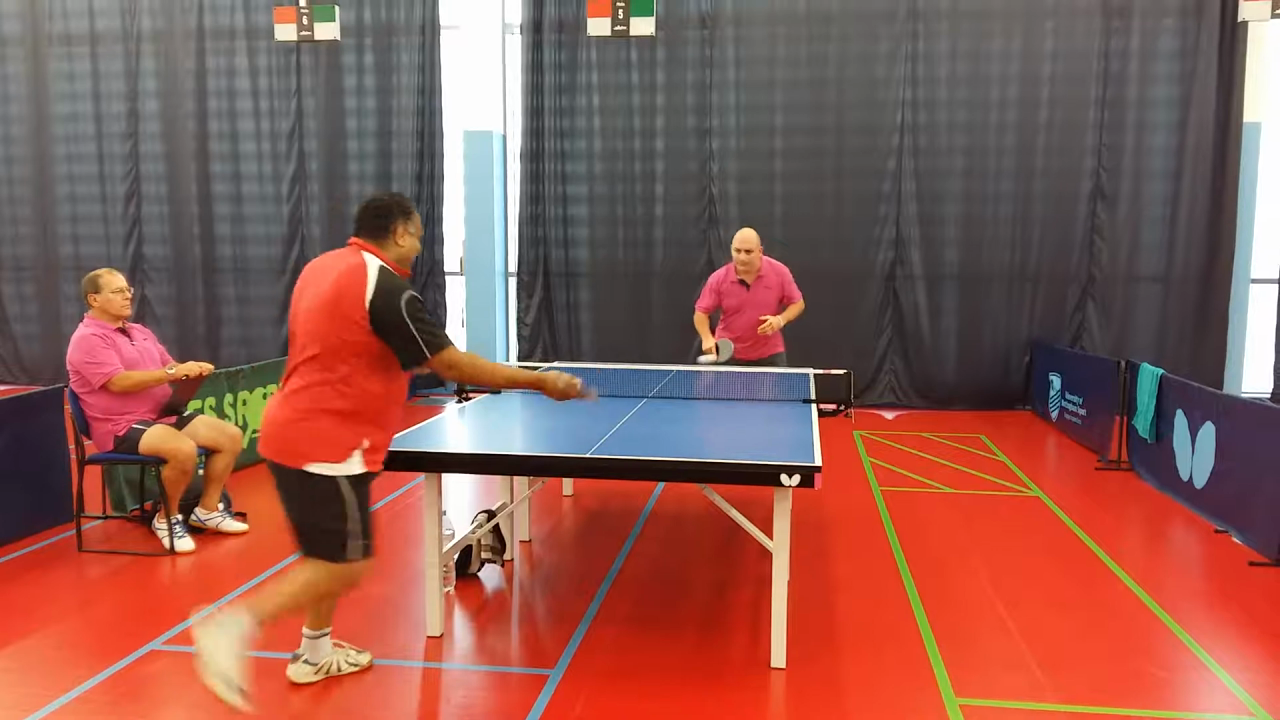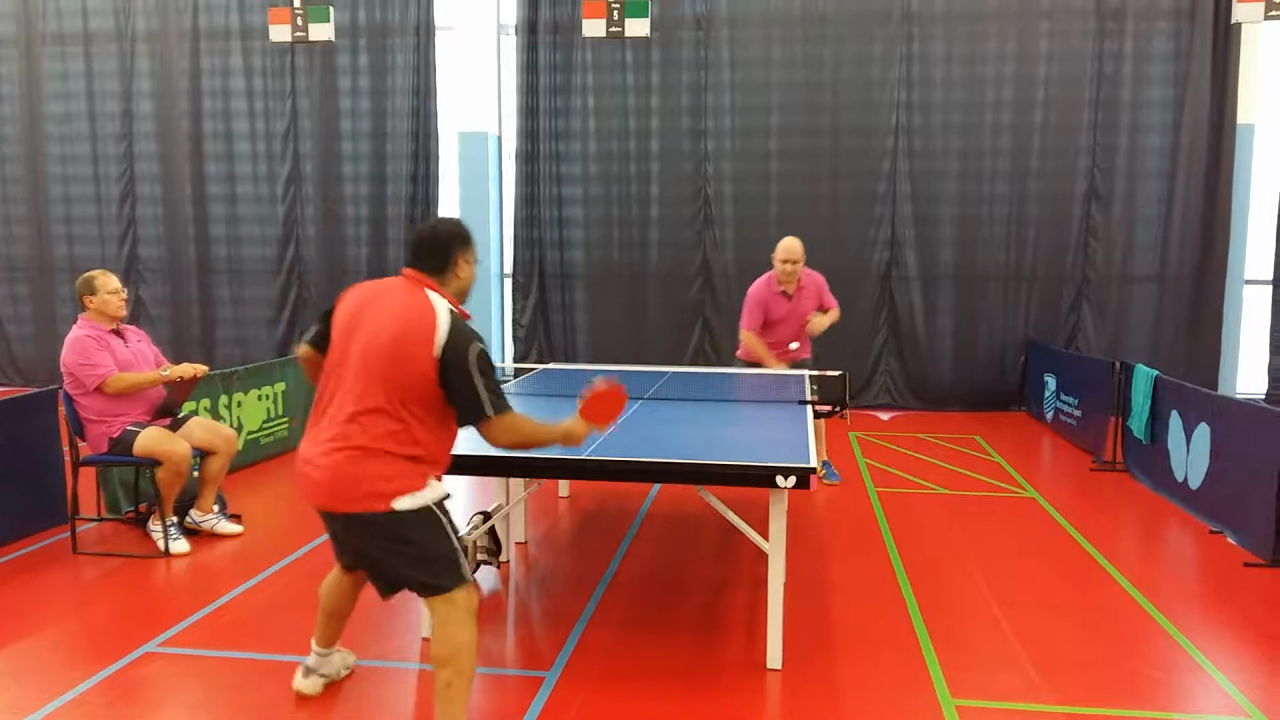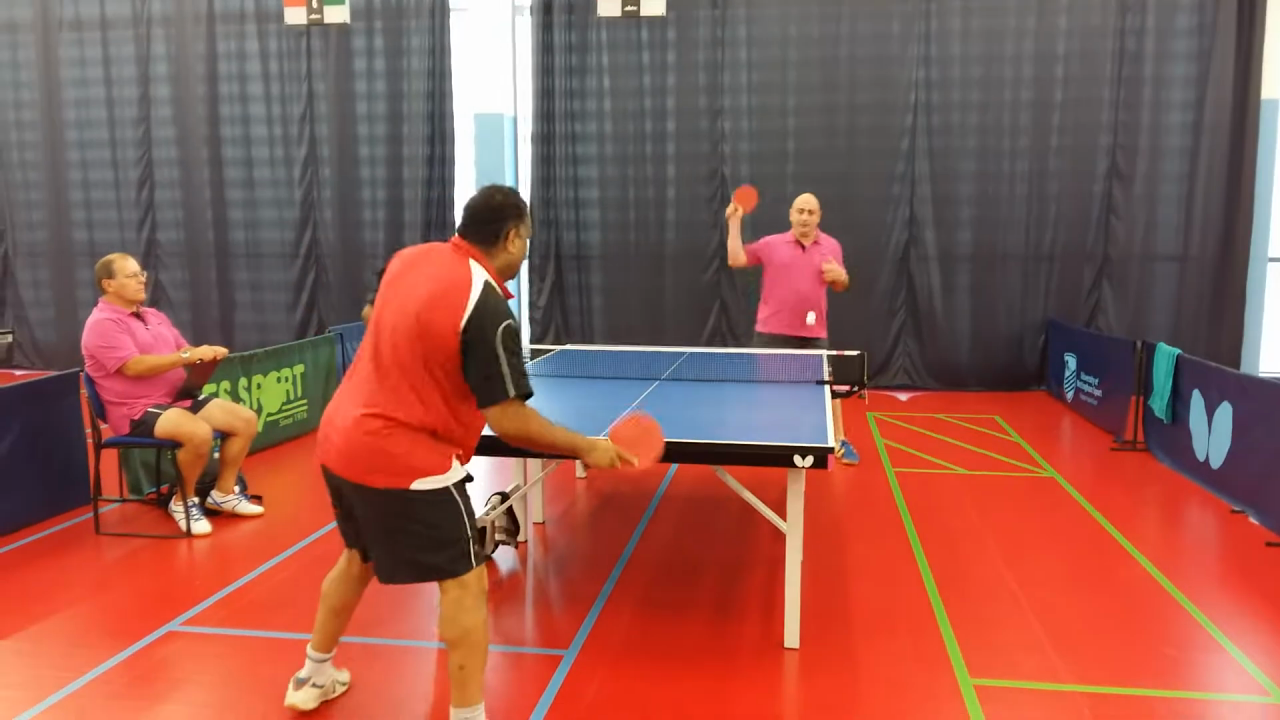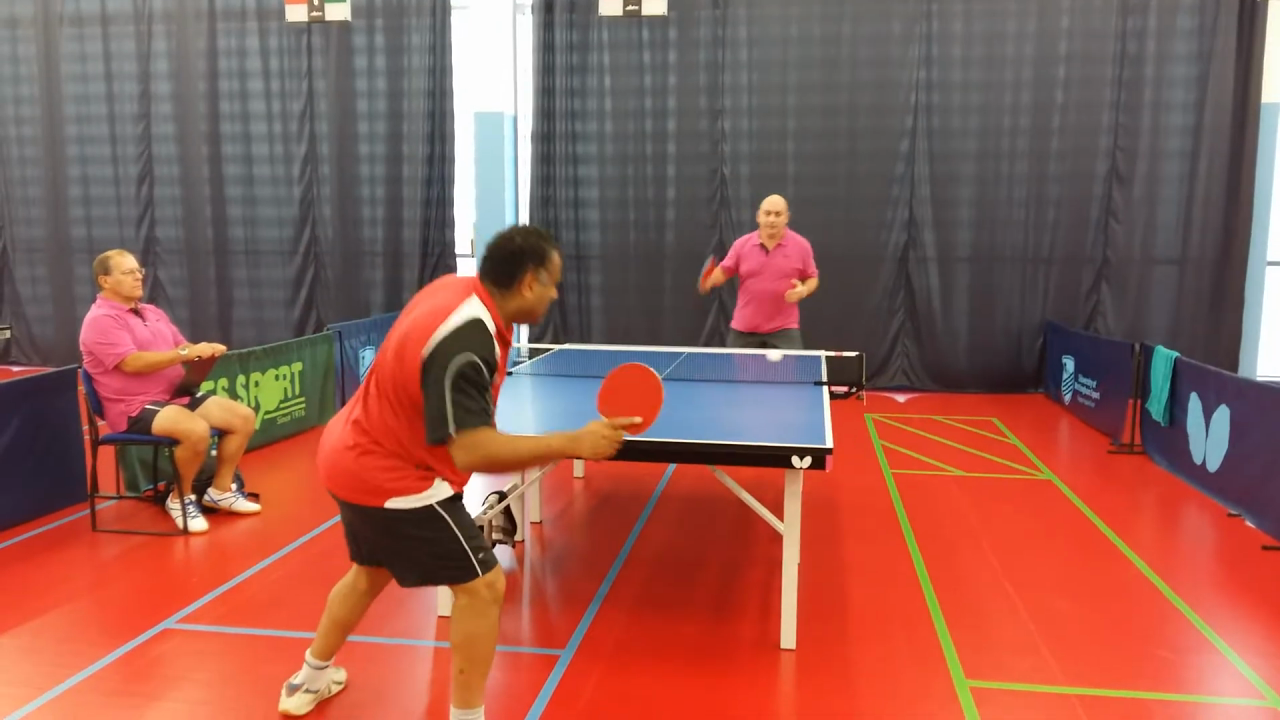
dt=0.3s
person 1, frame 1
left shoulder: (319, 268)
right shoulder: (388, 288)
right elbow: (451, 363)
right wrist: (536, 381)
left hip: (297, 434)
right hip: (322, 448)
left knee: (325, 550)
right knee: (340, 567)
left ankle: (315, 650)
right ankle: (230, 628)
person 1, frame 2
left shoulder: (355, 297)
right shoulder: (456, 336)
left elbow: (308, 355)
right elbow: (502, 431)
right wrist: (563, 432)
left hip: (321, 469)
right hip: (385, 487)
left knee: (356, 563)
right knee: (457, 600)
left ankle: (319, 662)
person 1, frame 3
left shoulder: (411, 259)
right shoulder: (489, 312)
right elbow: (510, 420)
right wrist: (585, 447)
left hip: (343, 443)
right hip: (405, 464)
left knee: (360, 559)
right knee: (466, 582)
left ankle: (313, 675)
person 1, frame 4
left shoulder: (454, 288)
right shoulder: (465, 345)
right elbow: (472, 452)
right wrist: (574, 444)
left hip: (349, 456)
right hip: (391, 481)
left knee: (372, 567)
right knee: (482, 586)
left ankle: (309, 678)
person 2, frame 1
left shoulder: (141, 332)
right shoulder: (89, 339)
left elbow: (168, 366)
right elbow: (119, 382)
left wrist: (192, 369)
right wrist: (173, 372)
left hip: (164, 414)
right hip: (123, 427)
left knee: (231, 436)
right knee: (184, 450)
left ankle: (207, 510)
right ankle: (167, 518)
person 2, frame 2
left shoulder: (135, 333)
right shoulder: (82, 341)
left elbow: (163, 369)
right elbow: (113, 384)
left wrist: (185, 371)
right wrist: (167, 374)
left hip: (158, 416)
right hip: (118, 429)
left knee: (226, 437)
right knee: (178, 452)
left ankle: (203, 512)
right ankle: (162, 520)
person 2, frame 3
left shoulder: (154, 316)
right shoulder: (103, 324)
left elbow: (183, 350)
right elbow: (133, 367)
left wrist: (205, 354)
right wrist: (188, 356)
left hip: (177, 398)
right hip: (138, 411)
left knee: (246, 419)
right knee: (199, 433)
left ankle: (223, 492)
right ankle: (183, 501)
person 2, frame 4
left shoulder: (153, 312)
right shoulder: (101, 320)
left elbow: (181, 347)
right elbow: (132, 363)
left wrist: (204, 350)
right wrist: (186, 353)
left hip: (176, 395)
right hip: (136, 408)
left knee: (244, 417)
right knee: (197, 430)
left ankle: (221, 490)
right ankle: (180, 498)
person 3, frame 1
left shoulder: (779, 273)
right shoulder: (718, 279)
left elbow: (797, 303)
right elbow: (700, 313)
left wrist: (780, 320)
right wrist: (707, 338)
left hip: (769, 355)
person 3, frame 2
left shoulder: (816, 282)
right shoulder: (759, 290)
left elbow: (833, 309)
right elbow: (747, 334)
left wrist: (825, 321)
right wrist: (772, 365)
left hip: (796, 360)
right hip: (756, 361)
left ankle: (823, 462)
person 3, frame 3
left shoulder: (831, 246)
right shoulder: (770, 245)
left elbow: (842, 284)
right elbow: (736, 260)
left wrist: (839, 277)
right wrist: (734, 224)
left hip: (813, 335)
right hip: (772, 334)
left ankle: (840, 442)
person 3, frame 4
left shoulder: (800, 245)
right shoulder: (742, 245)
left elbow: (812, 279)
right elbow: (722, 273)
left wrist: (803, 290)
right wrist: (708, 281)
left hip: (783, 329)
right hip: (744, 328)
